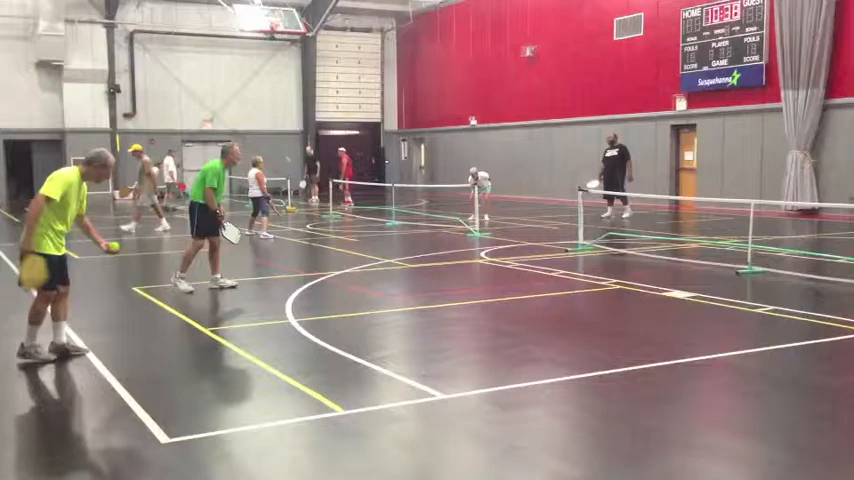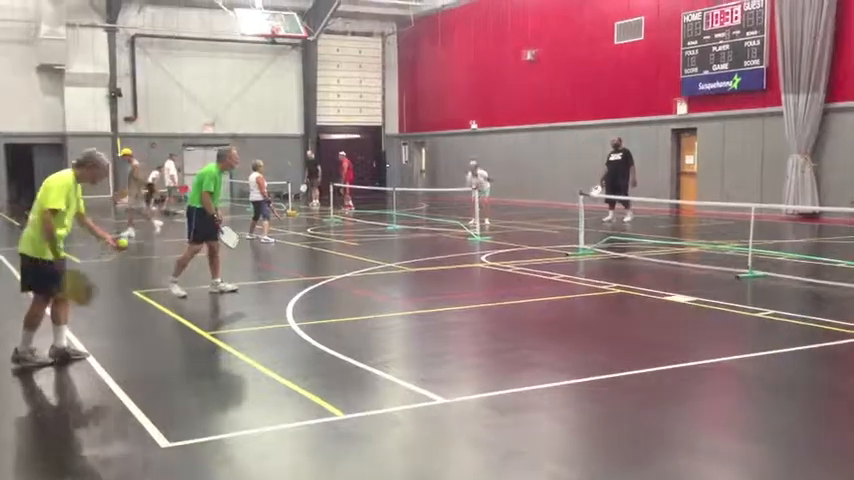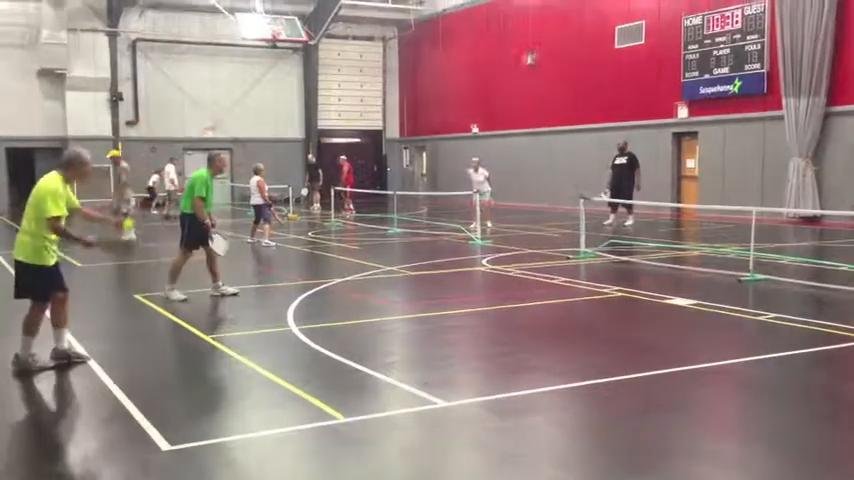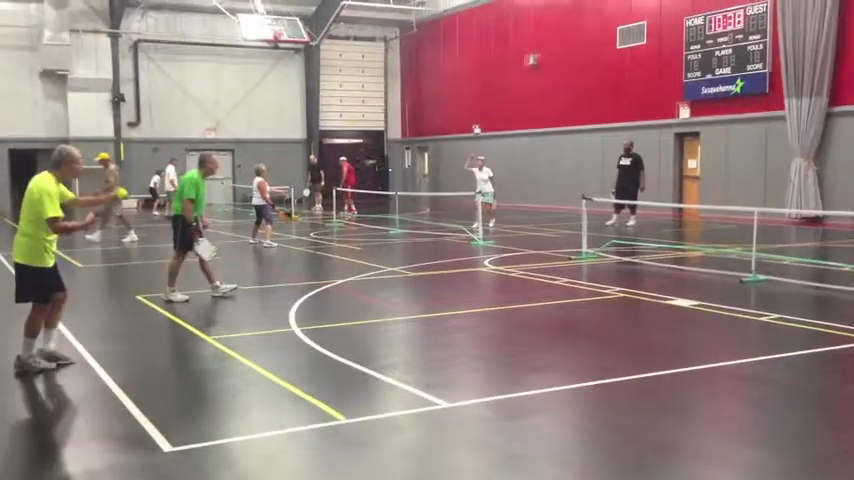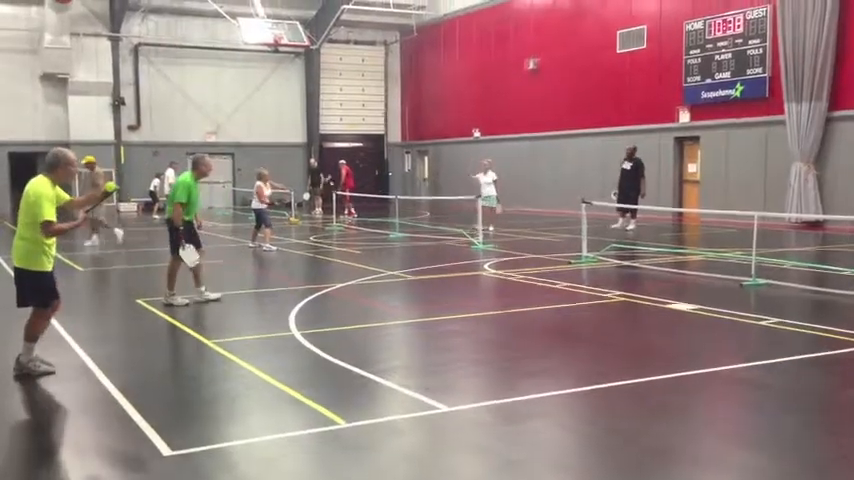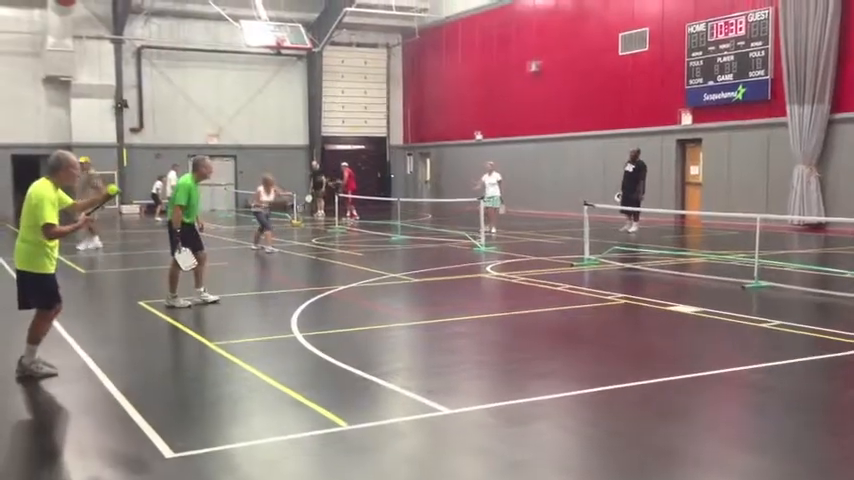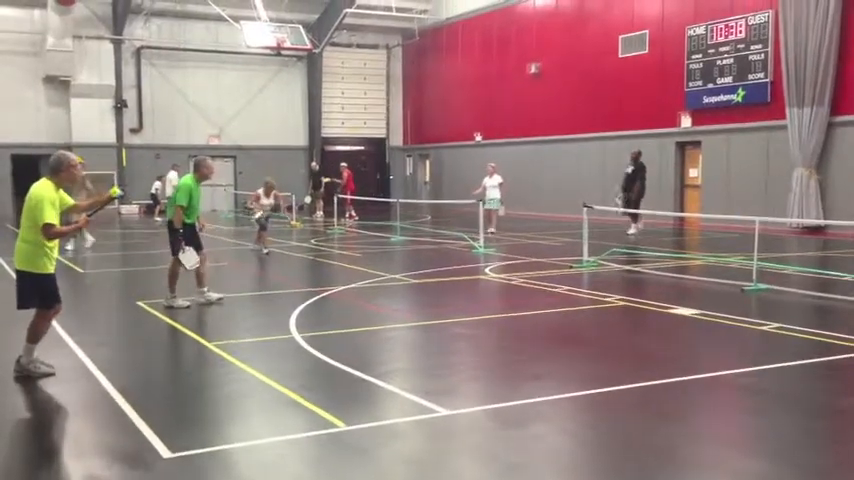
dt=0.2s
person 1, frame 1
left shoulder: (82, 185)
right shoulder: (64, 177)
left elbow: (81, 218)
right elbow: (37, 204)
left wrist: (100, 241)
right wrist: (27, 241)
left hip: (57, 245)
right hip: (40, 245)
left knee: (62, 291)
right knee: (47, 294)
left ankle: (60, 342)
right ankle: (28, 347)
person 1, frame 2
left shoulder: (75, 186)
right shoulder: (61, 182)
left elbow: (81, 217)
right elbow: (47, 219)
left wrist: (106, 238)
right wrist: (56, 253)
left hip: (53, 251)
right hip: (39, 250)
left knee: (61, 295)
right knee: (43, 299)
left ankle: (60, 346)
right ankle: (23, 351)
person 1, frame 3
left shoulder: (61, 184)
right shoulder: (52, 186)
left elbow: (79, 209)
right elbow: (56, 226)
left wrist: (110, 220)
right wrist: (82, 240)
left hip: (46, 254)
right hip: (35, 255)
left knee: (60, 297)
right knee: (40, 304)
left ankle: (62, 348)
right ankle: (23, 357)
person 1, frame 4
left shoulder: (52, 182)
right shoulder: (45, 186)
left elbow: (76, 201)
right elbow: (56, 226)
left wrist: (107, 198)
right wrist: (85, 224)
left hip: (43, 255)
right hip: (34, 256)
left knee: (59, 298)
right knee: (41, 305)
left ankle: (47, 349)
right ankle: (26, 358)
person 1, frame 5
left shoulder: (48, 186)
right shoulder: (42, 190)
left elbow: (72, 203)
right elbow: (49, 229)
left wrist: (99, 195)
right wrist: (77, 223)
left hip: (39, 260)
right hip: (33, 261)
left knee: (52, 305)
right knee: (42, 310)
left ankle: (28, 355)
right ankle: (25, 361)
person 1, frame 6
left shoulder: (52, 189)
right shoulder: (44, 192)
left elbow: (75, 206)
right elbow: (50, 232)
left wrist: (102, 197)
right wrist: (78, 225)
left hip: (41, 262)
right hip: (36, 263)
left knee: (53, 309)
right knee: (46, 312)
left ankle: (30, 358)
right ankle: (28, 363)
person 1, frame 7
left shoulder: (53, 190)
right shoulder: (44, 193)
left elbow: (76, 206)
right elbow: (50, 232)
left wrist: (105, 198)
right wrist: (77, 227)
left hip: (41, 262)
right hip: (35, 264)
left knee: (52, 309)
right knee: (45, 312)
left ankle: (28, 357)
right ankle: (25, 363)
person 2, frame 1
left shoulder: (221, 168)
right shoulder: (214, 167)
right elbow: (208, 192)
left wrist: (219, 209)
right wrist: (217, 213)
left hip: (209, 208)
right hip: (199, 206)
left knee: (215, 243)
right knee: (198, 243)
left ankle: (216, 279)
right ankle: (179, 277)
person 2, frame 2
left shoulder: (218, 172)
right shoulder: (211, 172)
right elbow: (205, 197)
left wrist: (217, 213)
right wrist: (214, 217)
left hip: (207, 213)
right hip: (197, 211)
left knee: (214, 247)
right knee: (194, 247)
left ankle: (216, 283)
right ankle: (173, 281)
person 2, frame 3
left shoulder: (208, 177)
right shoulder: (202, 177)
right elbow: (197, 202)
left wrist: (210, 218)
right wrist: (205, 223)
left hip: (199, 219)
right hip: (190, 218)
left knee: (211, 252)
right knee: (185, 253)
left ankle: (218, 286)
right ankle: (170, 289)
person 2, frame 4
left shoulder: (200, 178)
right shoulder: (192, 178)
right elbow: (187, 203)
left wrist: (201, 218)
right wrist: (193, 226)
left hip: (192, 220)
right hip: (183, 220)
right knee: (180, 255)
left ankle: (216, 286)
right ankle: (170, 292)
person 2, frame 5
left shoulder: (193, 180)
right shoulder: (185, 181)
right elbow: (178, 207)
left wrist: (196, 218)
right wrist: (180, 231)
left hip: (188, 222)
right hip: (178, 224)
left knee: (197, 255)
right knee: (177, 258)
left ankle: (201, 291)
right ankle: (170, 295)
person 2, frame 6
left shoulder: (194, 182)
right shoulder: (185, 184)
right elbow: (177, 209)
left wrist: (198, 220)
right wrist: (177, 234)
left hip: (189, 225)
right hip: (179, 226)
left knee: (201, 256)
right knee: (178, 261)
left ankle: (199, 293)
right ankle: (171, 297)
person 2, frame 7
left shoulder: (196, 183)
right shoulder: (186, 184)
right elbow: (178, 210)
left wrist: (198, 220)
right wrist: (178, 235)
left hip: (190, 224)
right hip: (179, 225)
left knee: (200, 256)
right knee: (178, 260)
left ankle: (203, 293)
right ankle: (171, 298)
